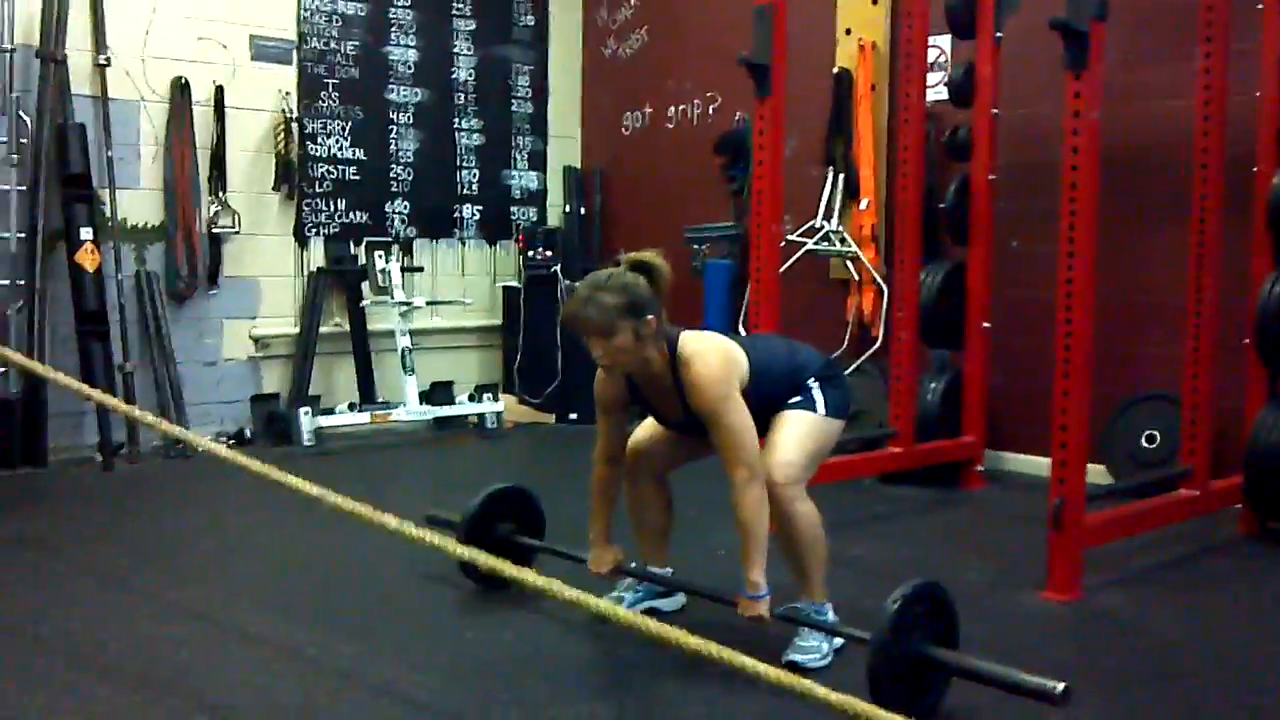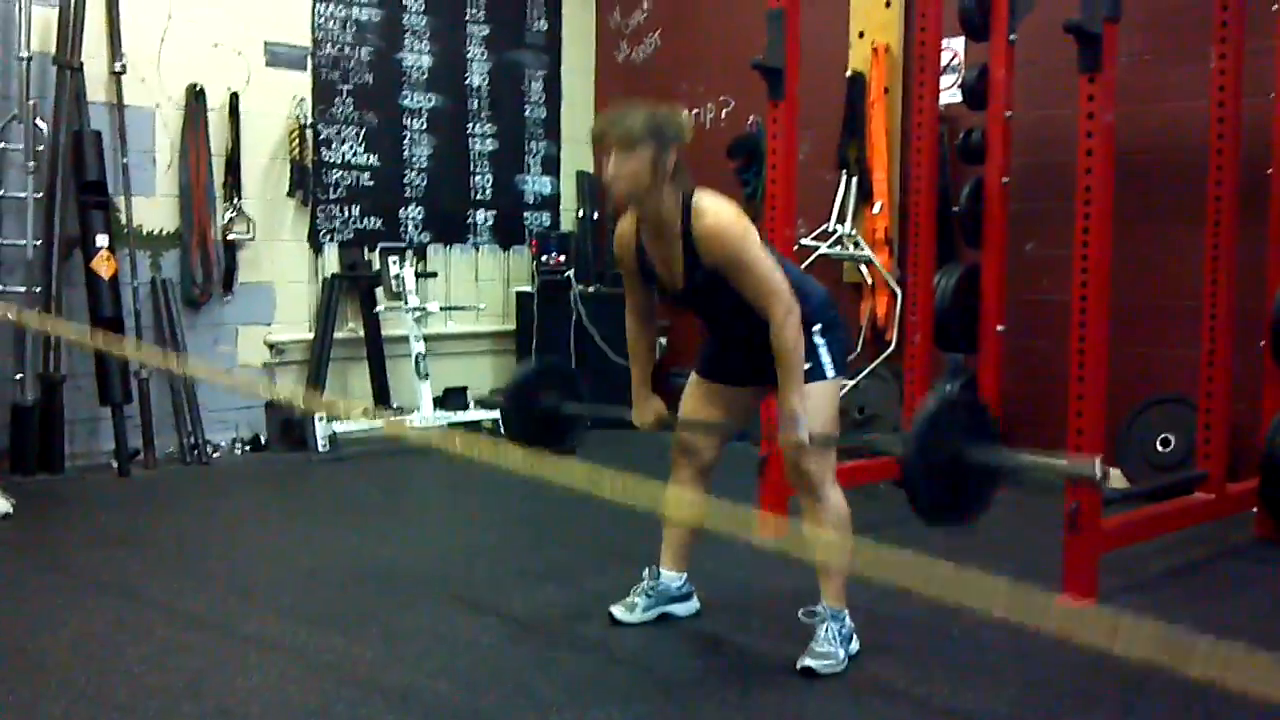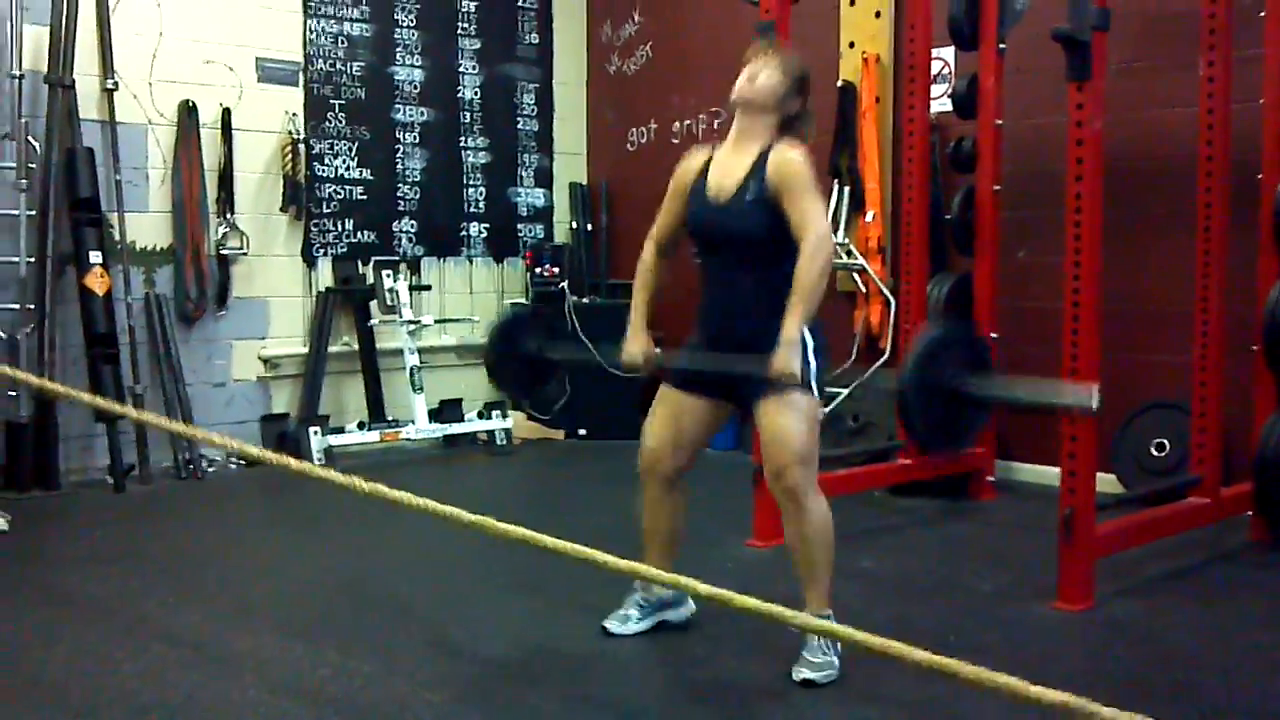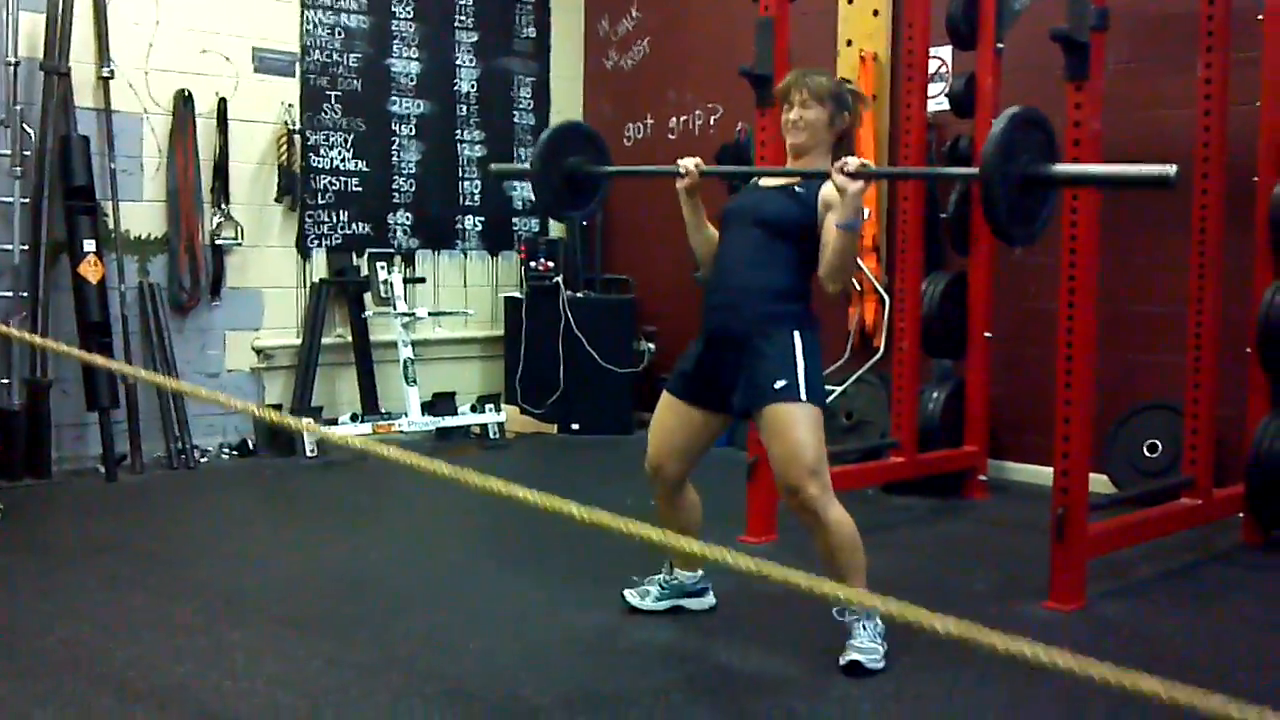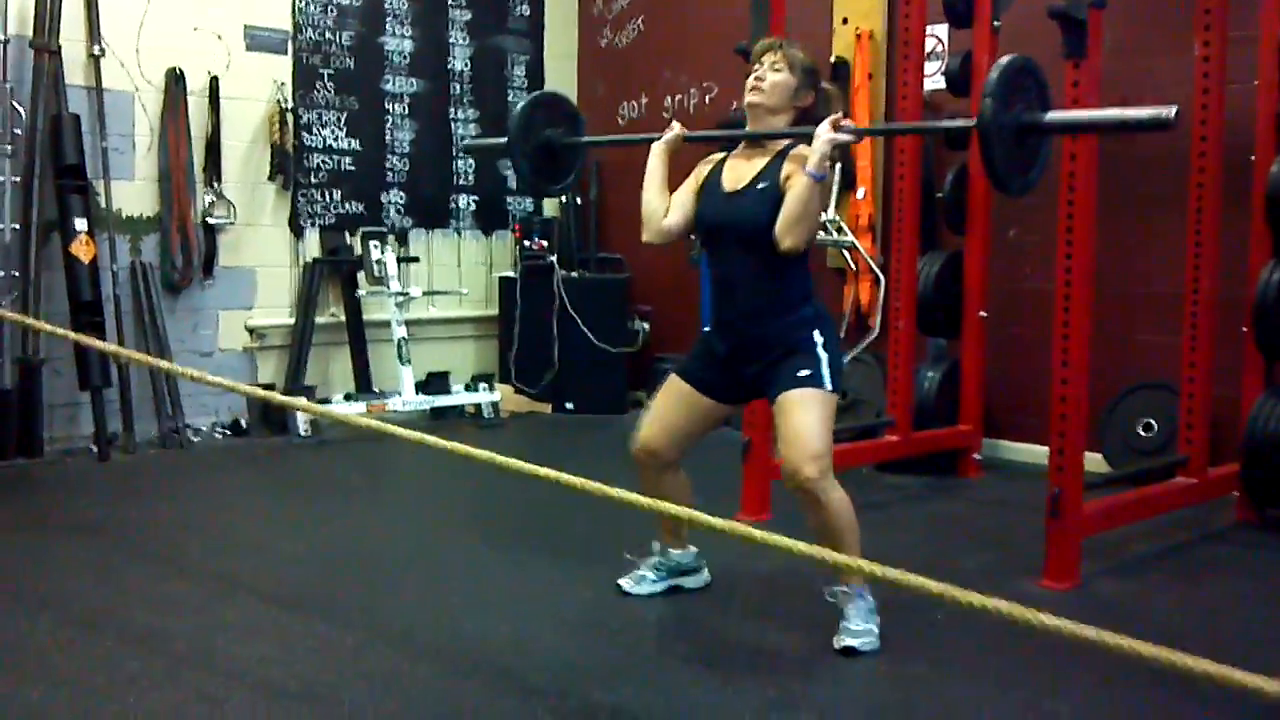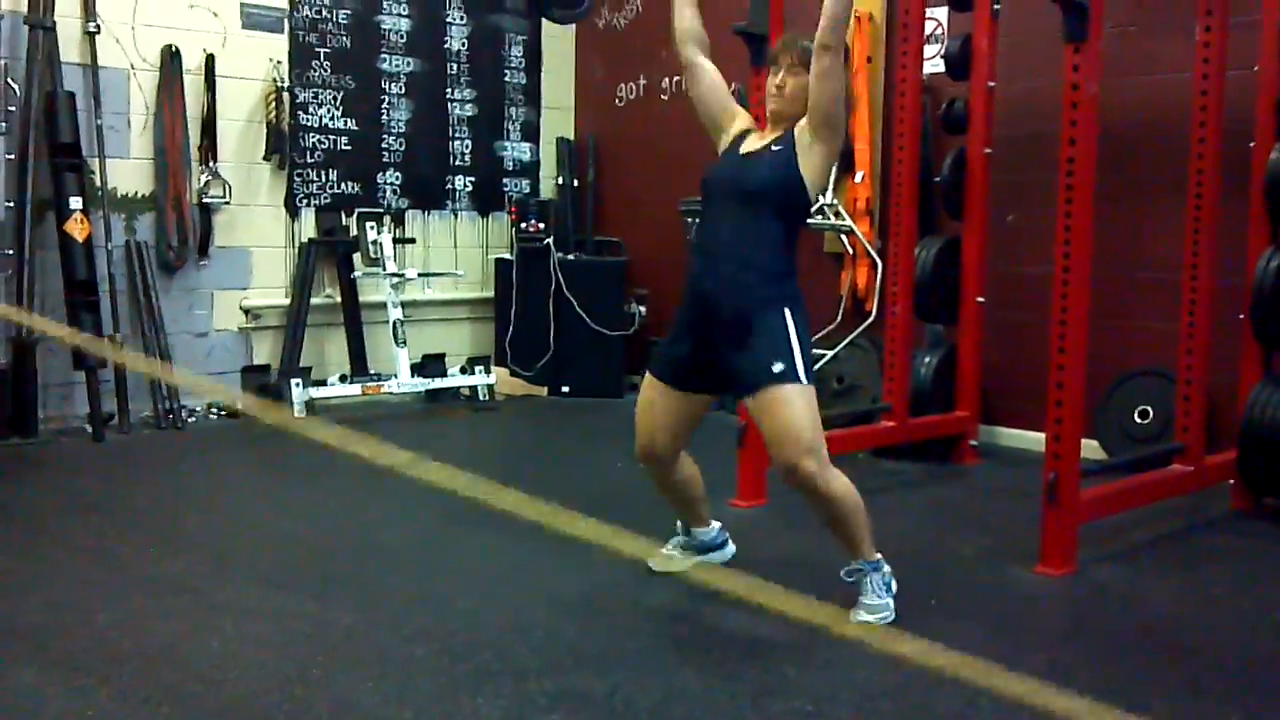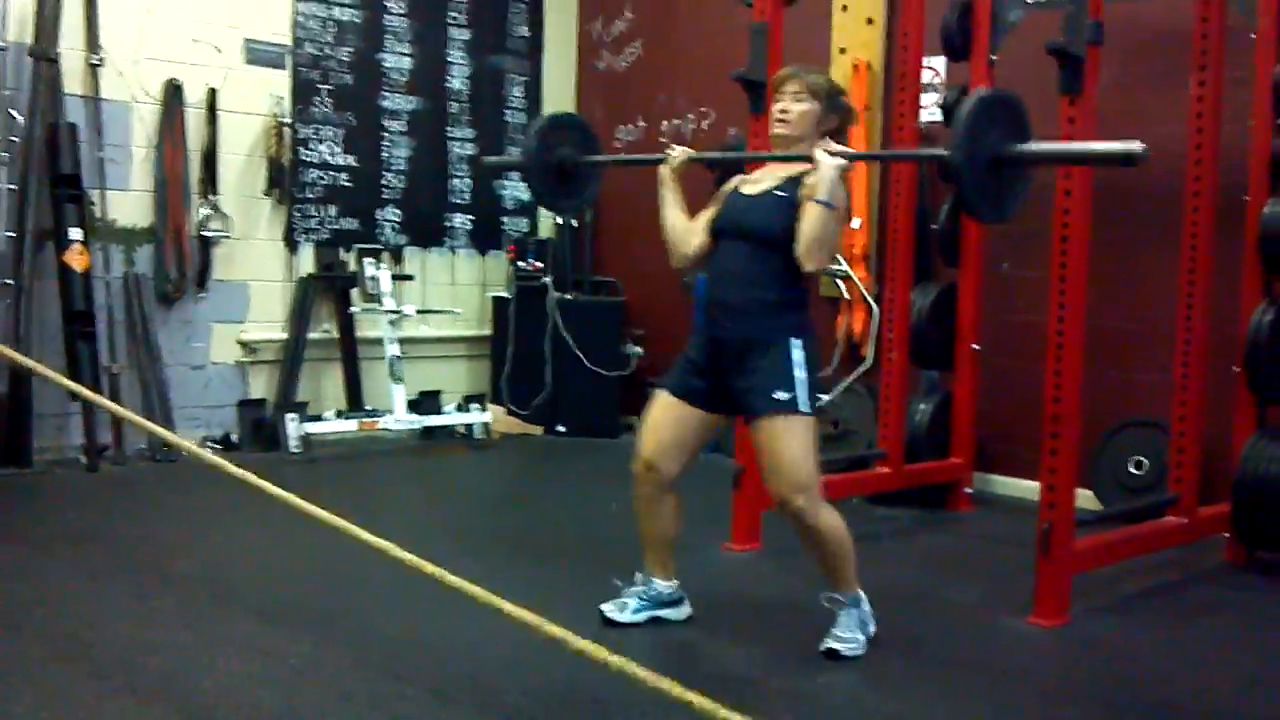
dt=0.7s
person 1, frame 1
left shoulder: (703, 369)
right shoulder: (613, 379)
left elbow: (747, 479)
right elbow: (607, 461)
left wrist: (755, 585)
right wrist: (600, 542)
left hip: (807, 387)
right hip: (749, 393)
left knee: (780, 480)
right knee: (640, 457)
left ankle: (819, 615)
right ankle: (656, 579)
person 1, frame 2
left shoulder: (714, 221)
right shoulder: (628, 234)
left elbow: (782, 308)
right elbow: (640, 315)
left wrist: (793, 407)
right wrist: (642, 394)
left hip: (806, 330)
right hip: (734, 341)
left knee: (810, 469)
right knee: (688, 453)
left ankle: (835, 621)
right ankle: (671, 583)
person 1, frame 3
left shoulder: (787, 162)
right shoulder: (698, 163)
left elbow: (818, 249)
right elbow: (656, 247)
left wrist: (790, 340)
right wrist: (636, 329)
left hip: (777, 342)
right hip: (712, 340)
left knee: (793, 477)
right knee: (656, 466)
left ankle: (818, 626)
right ankle: (664, 593)
person 1, frame 4
left shoulder: (832, 190)
right shoulder: (758, 183)
left elbow: (834, 280)
right elbow: (715, 260)
left wrist: (850, 205)
right wrist: (689, 196)
left hip: (778, 342)
right hip: (712, 341)
left knee: (806, 489)
right knee: (662, 468)
left ankle: (862, 617)
right ankle: (687, 578)
person 1, frame 5
left shoulder: (798, 162)
right shoulder: (713, 165)
left elbow: (790, 238)
right elbow: (656, 230)
left wrist: (820, 156)
right wrist: (659, 156)
left hip: (796, 344)
right hip: (725, 342)
left knee: (807, 471)
right knee: (651, 448)
left ankle: (856, 597)
right ankle: (678, 557)
person 1, frame 6
left shoulder: (814, 141)
right shoulder: (735, 133)
left hip: (765, 320)
right hip: (697, 321)
left knee: (804, 467)
right knee: (653, 450)
left ankle: (871, 571)
right ankle: (703, 534)
person 1, frame 7
left shoulder: (819, 182)
right shoulder: (738, 183)
left elbow: (811, 260)
right elbow: (685, 252)
left wrist: (827, 179)
right wrist: (669, 181)
left hip: (778, 350)
right hip: (712, 348)
left knee: (797, 495)
right knee: (652, 466)
left ankle: (852, 605)
right ankle: (660, 587)
